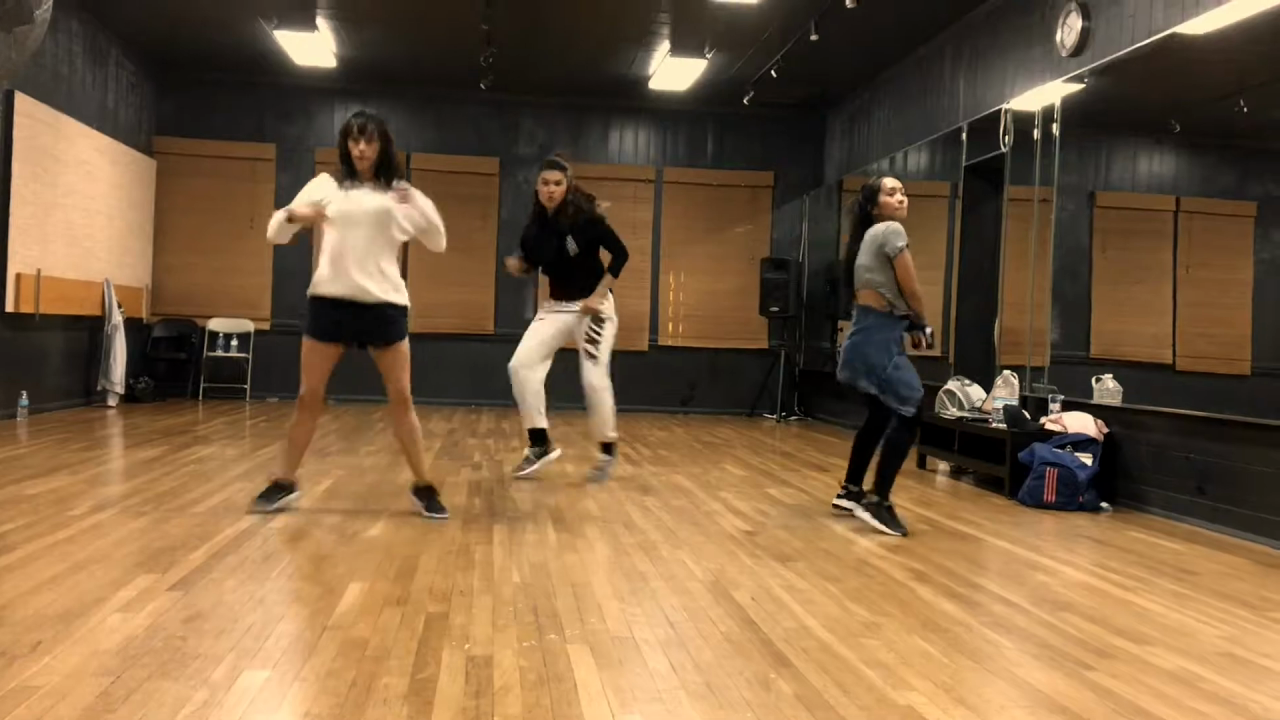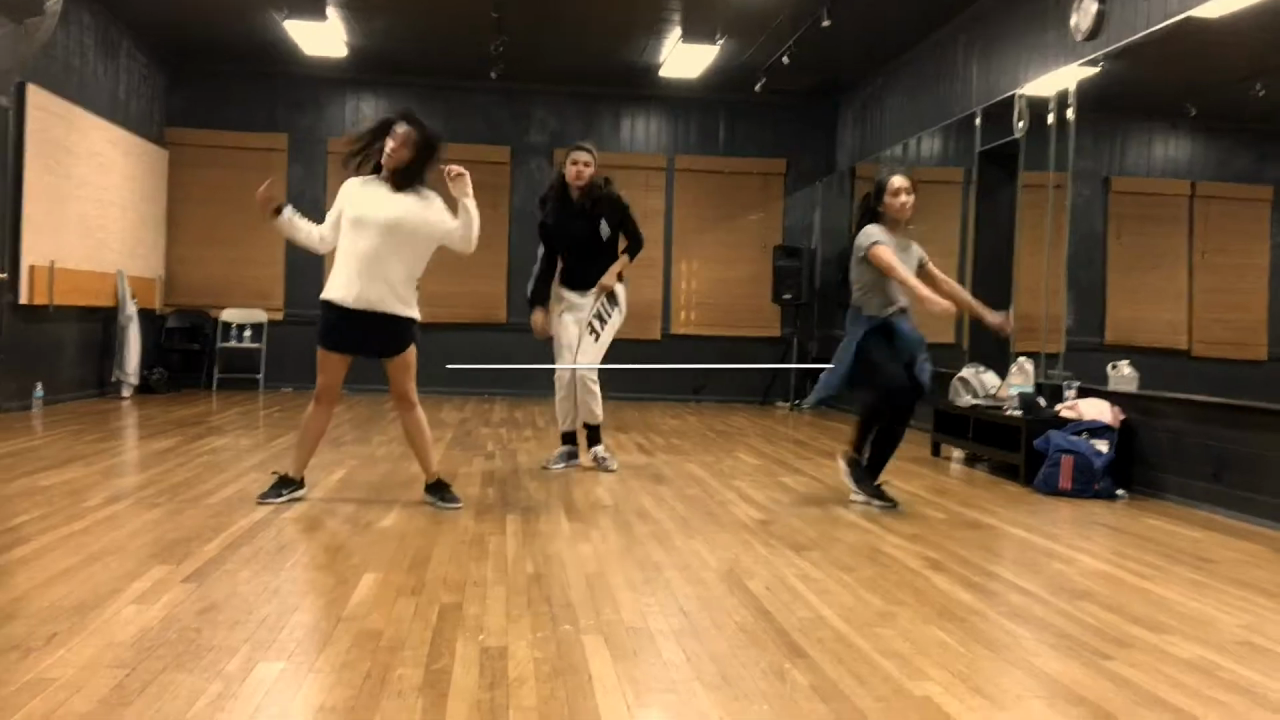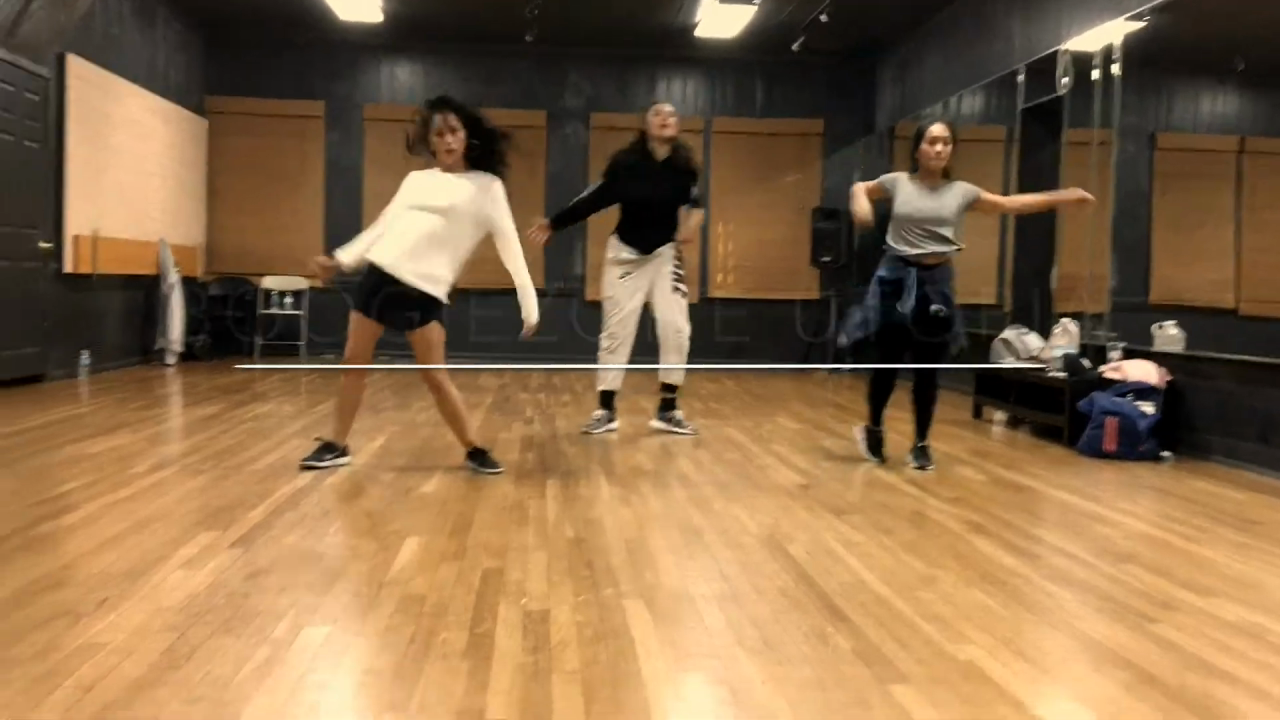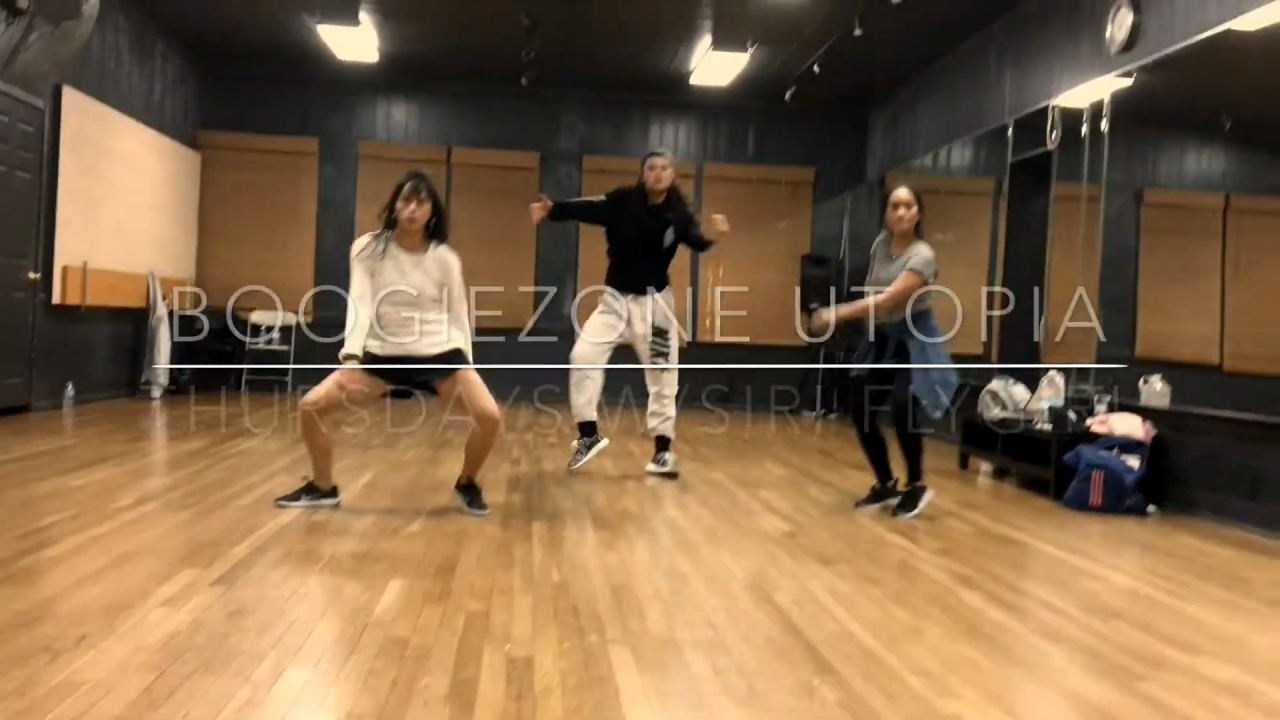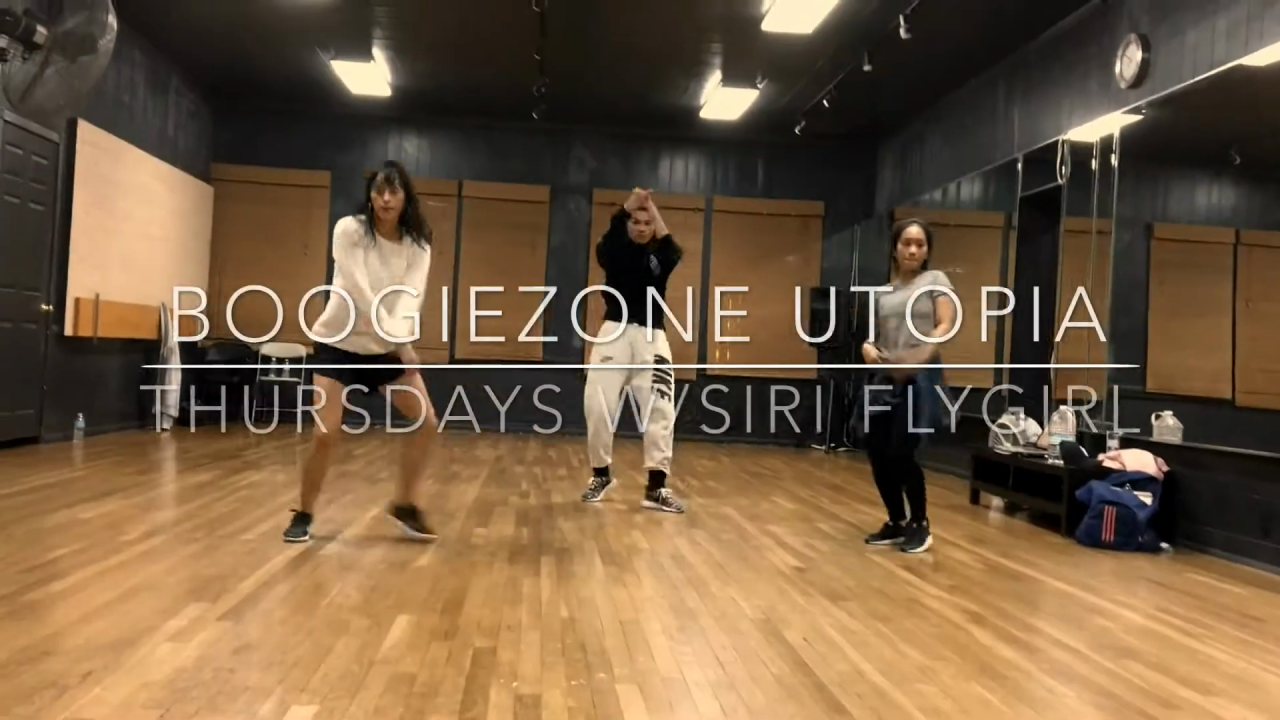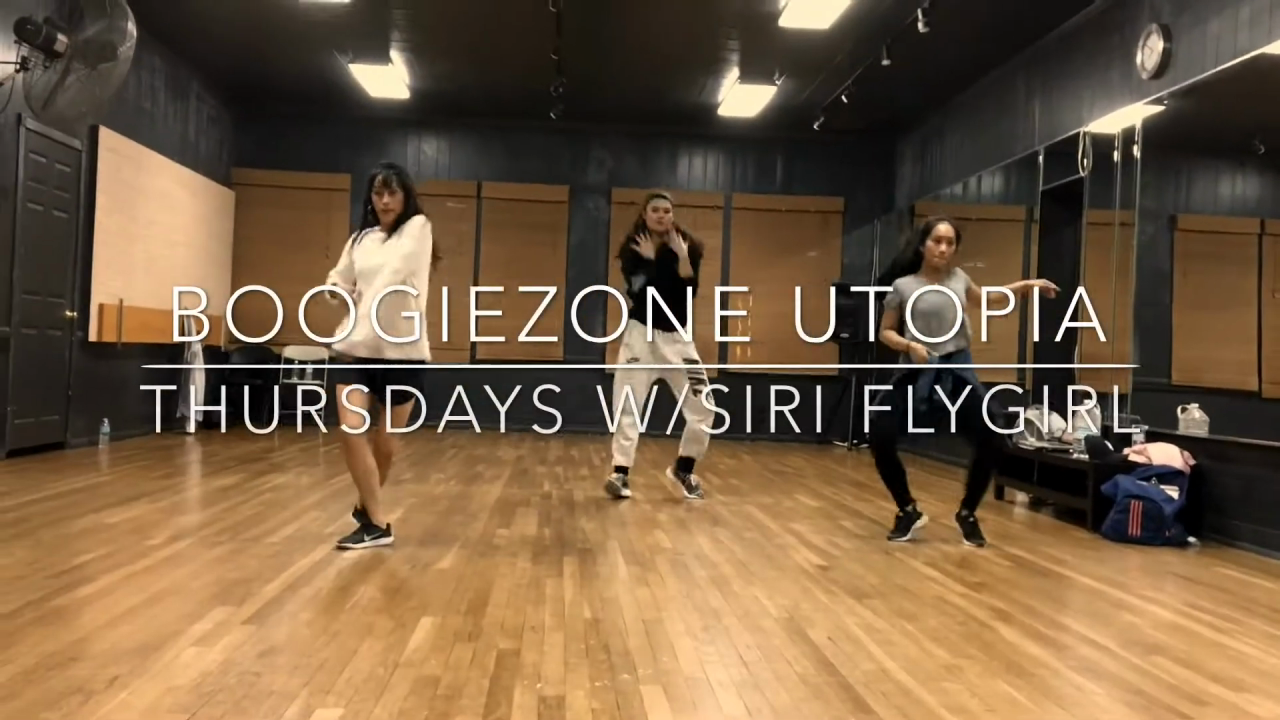
dt=0.4s
person 1, frame 1
left shoulder: (400, 193)
right shoulder: (325, 186)
left elbow: (437, 243)
right elbow: (275, 233)
left wrist: (424, 208)
right wrist: (294, 215)
left hip: (385, 303)
right hip: (330, 300)
left knee: (401, 399)
right knee: (309, 398)
left ankle: (423, 486)
right ankle: (284, 482)
person 1, frame 2
left shoulder: (425, 203)
right shoulder: (354, 188)
left elbow: (466, 244)
right elbow: (323, 241)
left wrist: (463, 196)
right wrist: (280, 211)
left hip: (394, 311)
right hip: (341, 305)
left knee: (406, 399)
right knee: (324, 395)
left ankle: (434, 483)
right ankle: (292, 479)
person 1, frame 3
left shoulder: (486, 185)
right shoulder: (417, 180)
left elbow: (509, 246)
right elbow: (385, 226)
left wrist: (529, 304)
right wrist: (341, 260)
left hip: (425, 287)
right hip: (382, 274)
left knee: (436, 378)
right knee: (353, 361)
left ankle: (475, 451)
right ankle: (336, 445)
person 1, frame 4
left shoulder: (444, 260)
right shoulder: (367, 249)
left elbow: (457, 318)
right elbow: (360, 306)
left wrist: (469, 368)
right wrist: (350, 356)
left hip: (439, 352)
right hip: (385, 353)
left knee: (489, 416)
right knee: (311, 406)
left ankle: (467, 484)
right ankle: (322, 487)
person 1, frame 5
left shoulder: (418, 249)
right shoulder: (349, 230)
left elbow: (411, 299)
right elbow: (359, 291)
left wrist: (401, 336)
right wrist: (390, 338)
left hip: (387, 348)
right hip: (339, 342)
left knee: (426, 423)
right knee: (327, 433)
left ankle: (406, 505)
right ankle: (304, 514)
person 1, frame 6
left shoulder: (417, 227)
right shoulder: (359, 240)
left elbow: (395, 282)
right elbow: (338, 285)
left wrist: (358, 330)
right wrist: (346, 292)
left hip: (404, 353)
right hip: (356, 351)
left knee: (385, 443)
right knee: (352, 431)
left ankle: (366, 509)
right ankle: (377, 523)
person 2, frame 1
left shoulder: (872, 239)
right shoulder: (889, 231)
right elbow: (912, 291)
left wrist: (913, 324)
right wrist: (921, 322)
left hip: (878, 333)
right hip: (879, 334)
left knee: (881, 418)
right knee: (908, 418)
left ankle: (851, 490)
right ankle: (878, 502)
person 2, frame 2
left shoulder: (911, 246)
right shoulder: (871, 234)
left elbow: (943, 283)
right elbow: (898, 273)
left wrist: (984, 313)
right wrist: (926, 297)
left hip: (896, 330)
right hip: (867, 330)
left knee: (903, 406)
right knee: (894, 388)
left ankle: (868, 482)
right ankle: (855, 457)
person 2, frame 3
left shoulder: (962, 192)
right shoulder: (897, 183)
left elbow: (1009, 204)
right elbow: (861, 188)
left wrist: (1061, 197)
right wrist: (860, 206)
left hip: (934, 281)
right hip: (896, 278)
left knee: (927, 368)
right knee: (887, 363)
left ankle: (921, 443)
right ankle: (873, 429)
person 2, frame 4
left shoulder: (922, 255)
right shoulder: (881, 243)
left elbow: (889, 298)
left wrist: (840, 313)
right wrist: (863, 308)
left hip: (913, 339)
right hip: (882, 338)
left knee: (903, 408)
right knee: (859, 410)
left ankle: (916, 486)
right ankle: (886, 484)
person 2, frame 5
left shoulder: (935, 281)
right shoulder: (882, 291)
left elbow: (945, 328)
right elbow: (872, 332)
left wrist: (919, 356)
right wrist: (868, 348)
left hip: (920, 375)
right hip: (883, 377)
left knee: (900, 451)
right knee: (878, 452)
left ankle: (920, 525)
right ankle: (899, 524)
person 2, frame 6
left shoulder: (957, 277)
right shoulder: (903, 286)
left elbow: (982, 300)
right elbow: (886, 331)
left wrist: (1025, 286)
right wrist: (910, 346)
left hip: (958, 372)
right hip: (918, 374)
left knee: (989, 442)
right knee: (880, 440)
left ankle: (967, 515)
right ankle: (908, 512)
person 3, frame 1
left shoulder: (585, 216)
right shoulder: (537, 224)
left elbow: (620, 253)
right elbow: (532, 259)
left wrist: (600, 292)
right wrist: (518, 263)
left hip: (591, 309)
right hip: (556, 307)
left knee: (594, 382)
right knee: (521, 365)
left ankle: (607, 452)
right ankle: (540, 443)
person 3, frame 2
left shoulder: (609, 202)
right shoulder: (553, 207)
left elbow: (635, 242)
right elbow: (546, 259)
left wrist: (614, 272)
right wrist: (537, 305)
left hip: (605, 295)
right hip: (569, 297)
left knee: (586, 367)
right knee: (566, 372)
left ankle: (596, 443)
right ankle: (569, 446)
person 3, frame 3
left shoulder: (684, 165)
right shoulder: (626, 162)
left elbow: (694, 198)
right elbow: (596, 197)
left wrist: (694, 218)
right wrist: (554, 223)
left hip: (665, 254)
right hip: (625, 254)
left knee: (677, 330)
right knee: (616, 331)
left ankle: (668, 409)
right ankle: (606, 410)
person 3, frame 4
left shoulder: (680, 211)
right shoulder: (622, 200)
left elbow: (694, 242)
right elbow: (591, 209)
left wrist: (714, 235)
right wrist: (552, 209)
left hip: (654, 301)
right hip: (615, 297)
left knee: (662, 379)
right knee: (582, 360)
left ankle: (662, 453)
right ankle: (588, 436)
person 3, frame 5
left shoulder: (659, 255)
right shoulder: (614, 252)
left elbow: (672, 255)
right elbow: (605, 248)
left wrist: (654, 214)
right wrist: (622, 212)
left hip: (652, 335)
right hip: (616, 332)
left knee: (660, 409)
right knee: (598, 406)
left ankle: (657, 487)
right ankle: (600, 475)
person 3, frame 6
left shoulder: (688, 247)
right shoulder: (634, 249)
left elbow: (692, 289)
right elbow: (632, 291)
left wrist: (682, 259)
right wrist: (647, 258)
left hip: (677, 336)
right hip: (641, 334)
left knee: (702, 405)
right knee: (628, 405)
left ankle: (684, 469)
right ankle: (621, 475)
